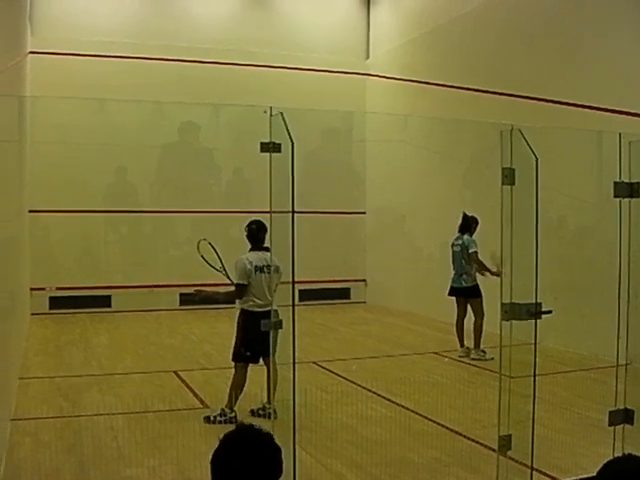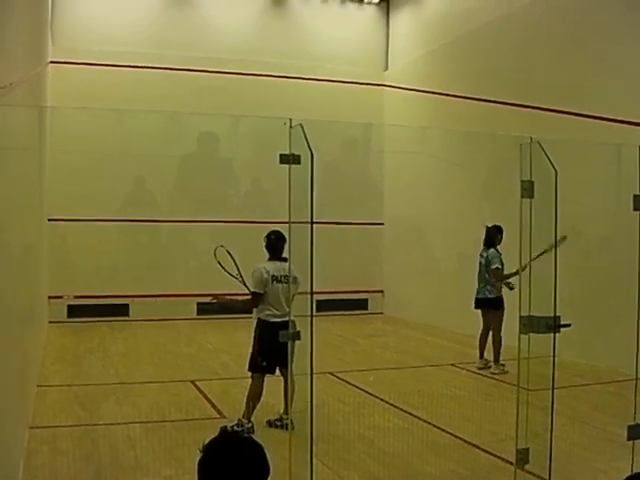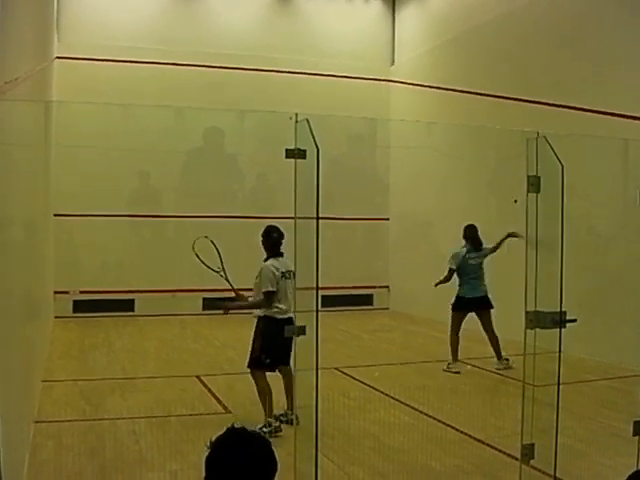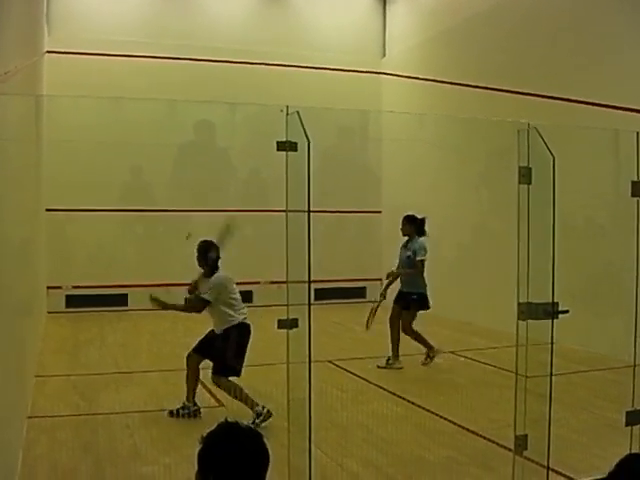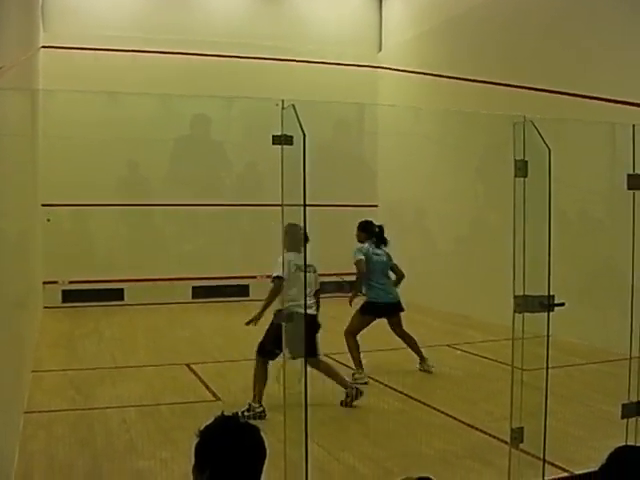
dt=0.7s
person 1, frame 1
left shoulder: (245, 261)
right shoulder: (274, 261)
left elbow: (239, 294)
right elbow: (271, 290)
left wrist: (211, 295)
left hip: (251, 316)
right hip: (269, 314)
left knee: (241, 365)
right knee: (270, 361)
left ankle: (229, 411)
right ankle: (269, 407)
person 1, frame 2
left shoulder: (262, 270)
right shoulder: (292, 271)
left elbow: (255, 302)
right elbow: (289, 299)
left wrist: (227, 301)
left hip: (268, 326)
right hip: (287, 325)
left knee: (258, 375)
right knee: (287, 372)
left ankle: (246, 421)
right ankle: (286, 417)
person 1, frame 3
left shoulder: (268, 267)
right shoulder: (287, 265)
left elbow: (268, 302)
left wrist: (238, 306)
right wrist: (248, 299)
left hip: (270, 322)
right hip: (286, 321)
left knee: (257, 371)
right knee: (285, 368)
left ankle: (270, 422)
right ankle: (290, 413)
person 1, frame 4
left shoulder: (219, 279)
right shoulder: (206, 276)
left elbow: (198, 308)
right elbow: (192, 302)
left wrist: (167, 306)
right wrist: (193, 291)
left hip: (236, 329)
right hip: (222, 329)
left knee: (219, 378)
right knee: (192, 359)
left ankle: (259, 411)
right ankle: (190, 405)
person 1, frame 5
left shoulder: (287, 259)
right shoulder: (311, 264)
left elbow: (277, 286)
right elbow: (317, 295)
left wrist: (261, 312)
right wrist: (315, 317)
left hip: (290, 316)
right hip: (309, 318)
left knee: (262, 357)
right knee: (313, 360)
left ankle: (256, 406)
right ankle: (350, 388)
person 2, frame 1
left shoulder: (455, 241)
right shoulder: (469, 241)
right elbow: (476, 261)
left wrist: (476, 270)
right wrist: (491, 271)
left hip: (457, 283)
right hip: (469, 284)
left knee: (460, 315)
right knee: (479, 316)
left ankle: (463, 348)
right ankle: (477, 350)
person 2, frame 2
left shoulder: (484, 252)
right shoulder: (494, 254)
right elbow: (498, 277)
left wrist: (505, 282)
right wrist: (516, 273)
left hip: (482, 295)
right hip: (492, 296)
left knee: (486, 328)
right knee: (496, 330)
left ankle: (482, 360)
right ankle: (496, 364)
person 2, frame 3
left shoulder: (458, 255)
right shoulder: (482, 251)
left elbow: (448, 278)
right elbow: (494, 247)
left wrist: (440, 282)
right wrist: (507, 236)
left hip: (464, 297)
right hip: (481, 296)
left knee: (454, 330)
right knee: (489, 330)
left ankle: (454, 363)
right ankle: (501, 360)
person 2, frame 4
left shoulder: (419, 245)
right shoulder: (405, 245)
left elbow: (418, 272)
right elbow: (400, 270)
left wrist: (396, 273)
right wrist: (386, 287)
left hip: (415, 292)
right hip: (404, 291)
left knee: (407, 328)
right knee: (393, 323)
left ankle: (431, 349)
right ankle: (395, 359)
person 2, frame 5
left shoulder: (361, 250)
right shoulder: (383, 252)
left elbow: (361, 272)
right elbow: (400, 275)
left wrist: (355, 292)
left hip: (375, 301)
right hip: (392, 299)
left knee: (350, 333)
right knee: (399, 332)
left ankle: (360, 372)
right ankle: (424, 361)
